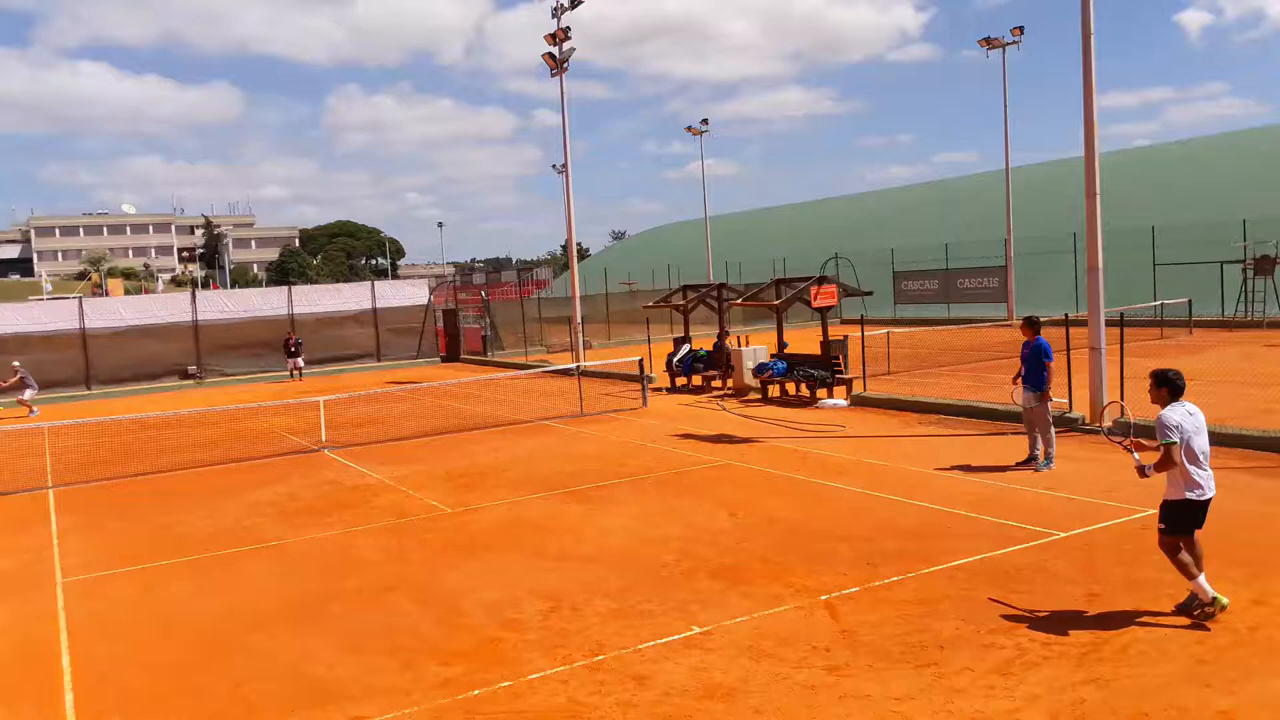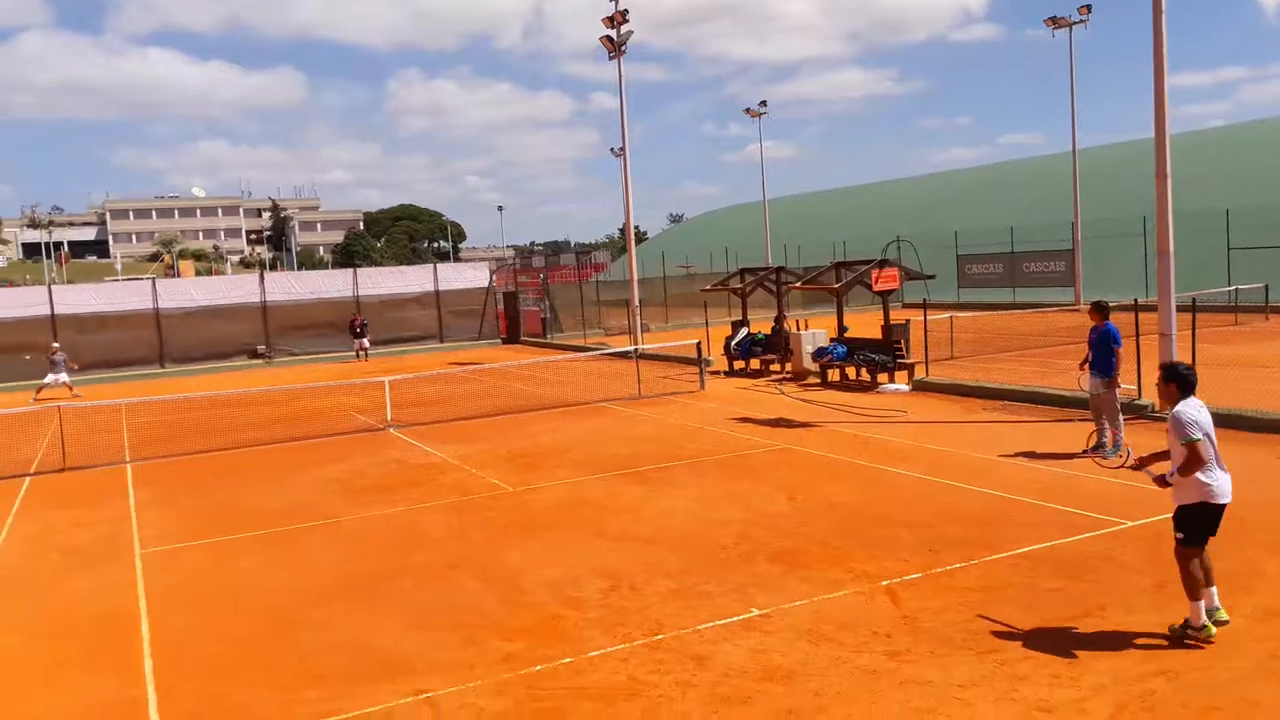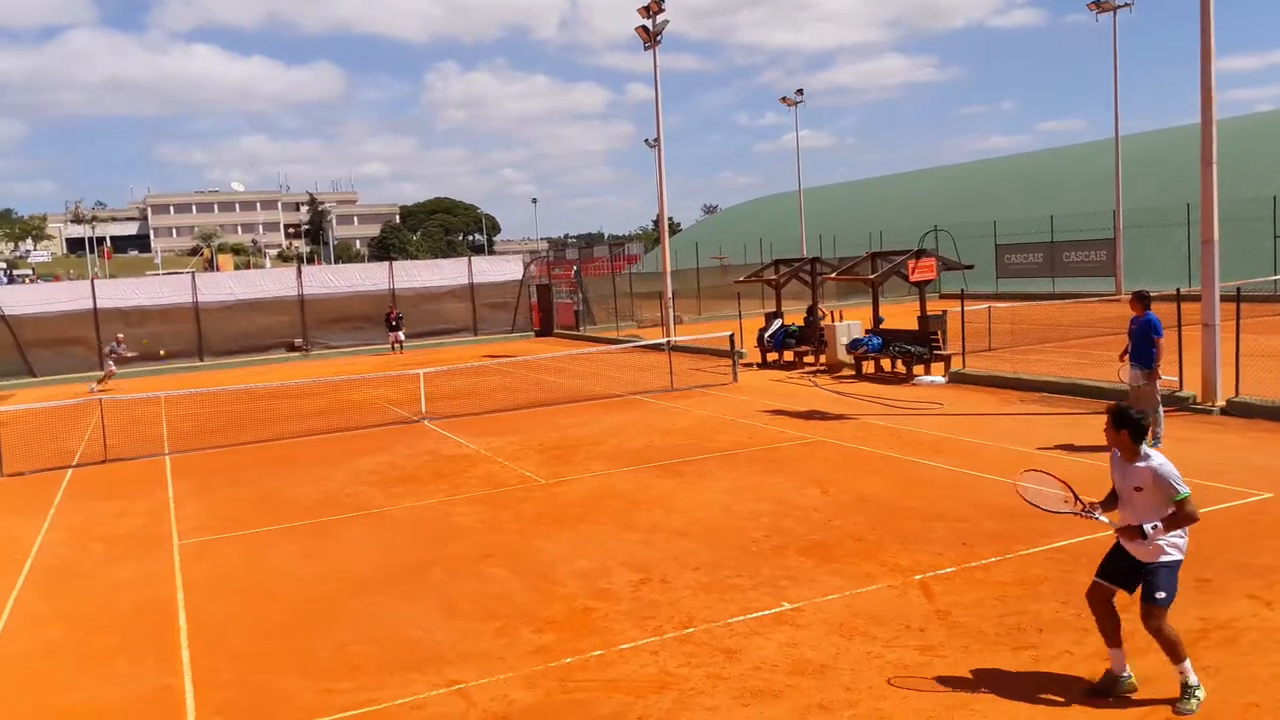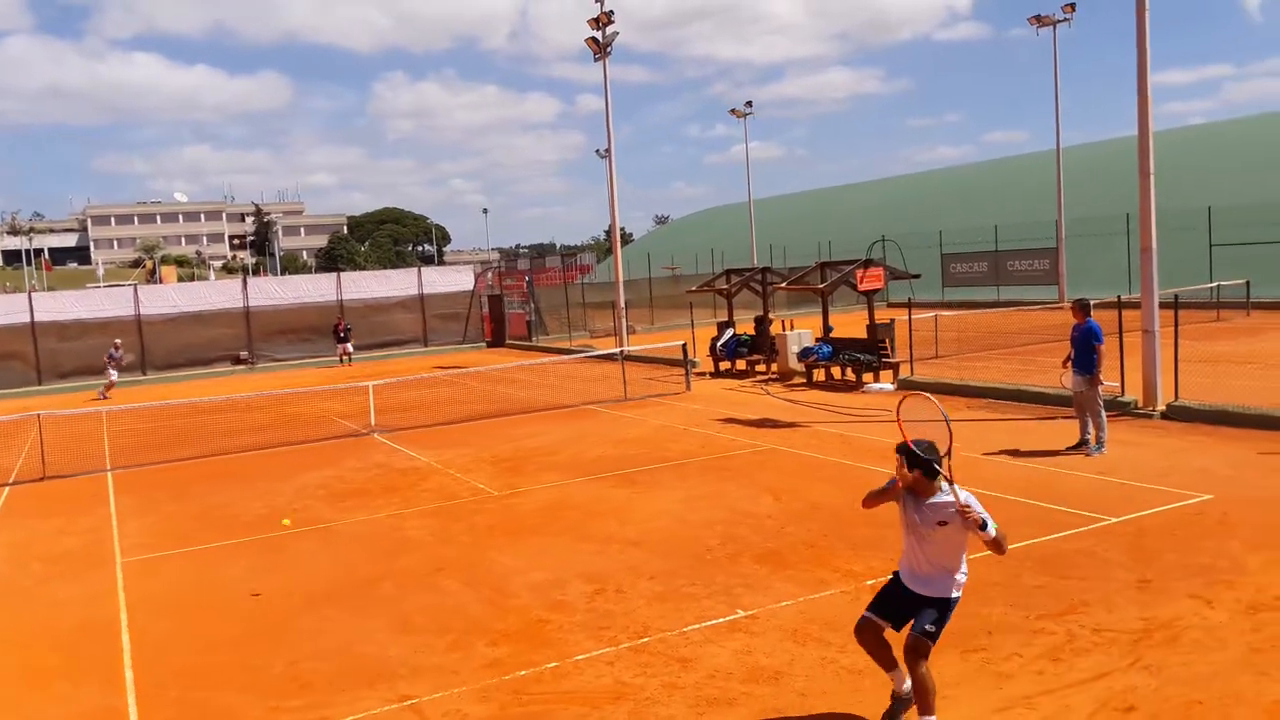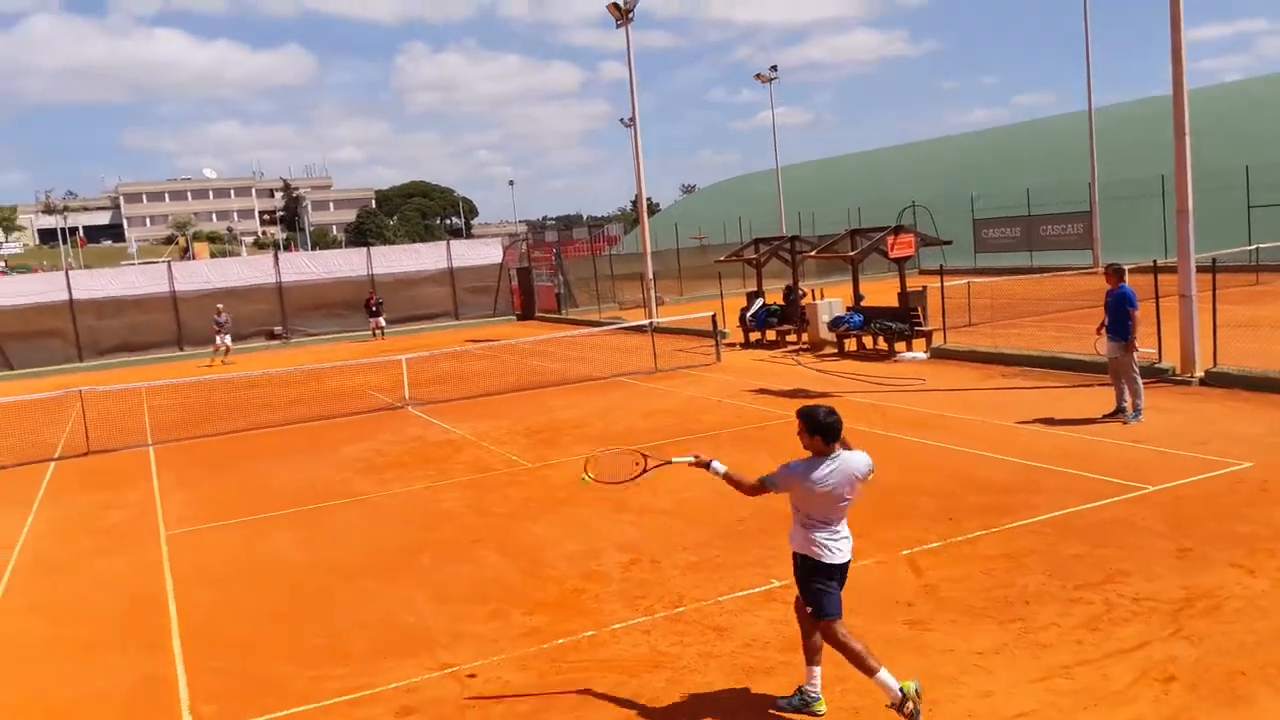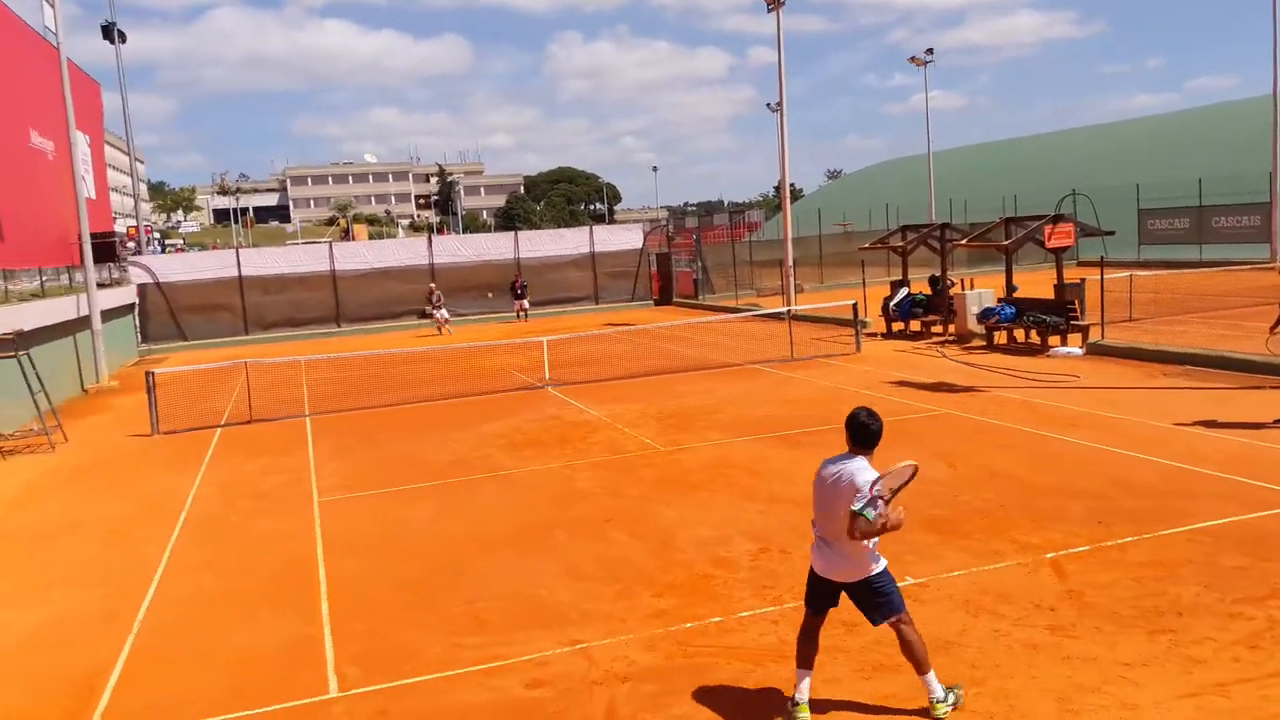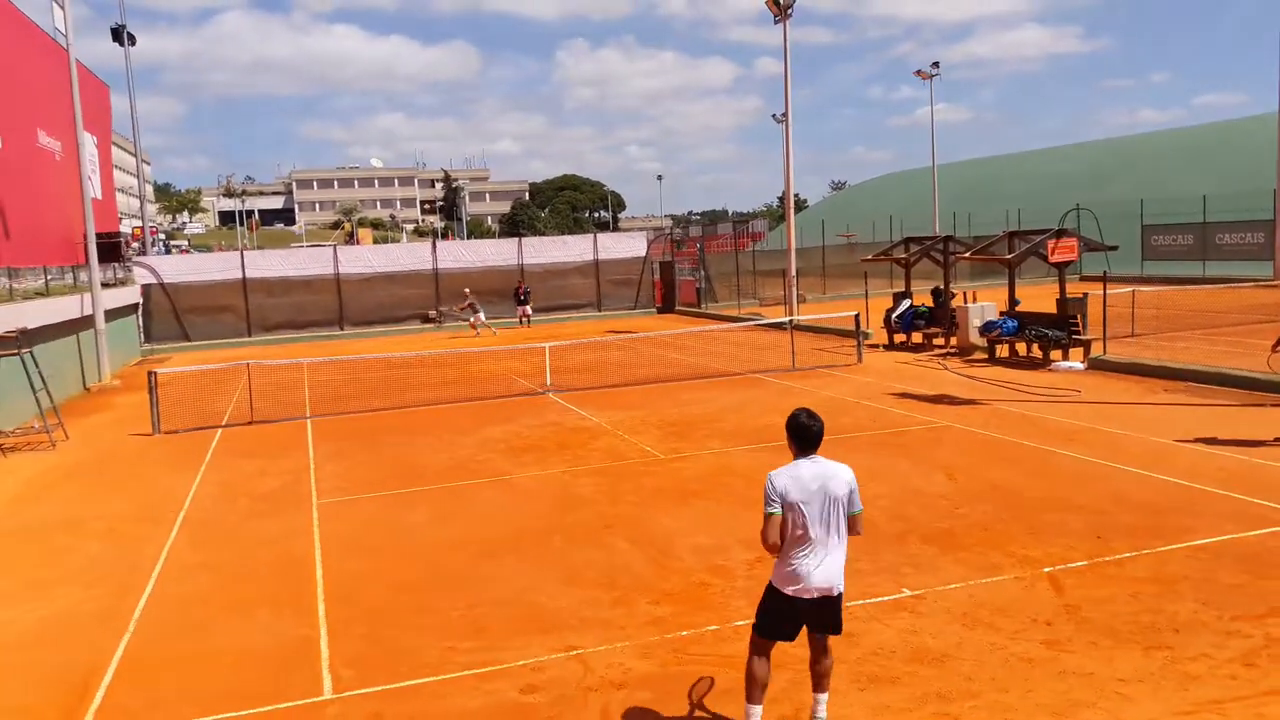
dt=0.5s
person 1, frame 1
left shoulder: (1167, 418)
right shoulder: (1194, 411)
left elbow: (1172, 461)
left wrist: (1148, 470)
right wrist: (1152, 446)
left hip: (1184, 492)
right hip: (1205, 487)
left knee: (1169, 544)
right knee: (1188, 537)
left ankle: (1210, 597)
right ankle: (1200, 596)
person 1, frame 2
left shoulder: (1181, 414)
right shoulder: (1196, 406)
left elbow: (1198, 458)
left wrist: (1170, 478)
right wrist: (1153, 458)
left hip: (1198, 493)
right hip: (1216, 490)
left knee: (1185, 554)
right knee: (1197, 548)
left ankle: (1199, 623)
right ankle: (1213, 609)
person 1, frame 3
left shoulder: (1159, 468)
right shoulder: (1117, 458)
left elbow: (1191, 512)
left wrist: (1144, 530)
right wrist: (1102, 506)
left hip: (1163, 551)
right hip: (1131, 545)
left knee: (1152, 620)
right knee: (1097, 596)
left ankle: (1191, 684)
right ankle: (1120, 673)
person 1, frame 4
left shoulder: (962, 502)
right shoulder: (904, 488)
left elbow: (1001, 547)
right elbow: (867, 502)
left wrist: (981, 524)
right wrist: (894, 489)
left hip: (943, 590)
right hip: (908, 579)
left knee: (914, 653)
right knee: (865, 630)
right ankle: (903, 688)
person 1, frame 5
left shoulder: (799, 472)
right shoulder: (860, 461)
left elbow: (752, 489)
right elbow: (864, 470)
left wrist: (714, 467)
right wrist: (846, 446)
left hip: (813, 556)
right hip: (837, 552)
left knee: (833, 631)
right knee: (805, 610)
left ankle: (898, 693)
right ankle: (811, 692)
person 1, frame 6
left shoulder: (825, 467)
right shoulder: (866, 478)
right elbow: (856, 532)
right wrist: (891, 521)
left hip: (822, 563)
right hip: (861, 568)
left knee: (812, 622)
right knee: (904, 625)
person 1, frame 7
left shoulder: (778, 479)
right shoulder: (844, 474)
left elbow: (770, 540)
right elbow: (856, 528)
left wrist: (784, 552)
left hip: (791, 582)
right hip: (832, 579)
left knee: (759, 649)
right knee: (820, 644)
